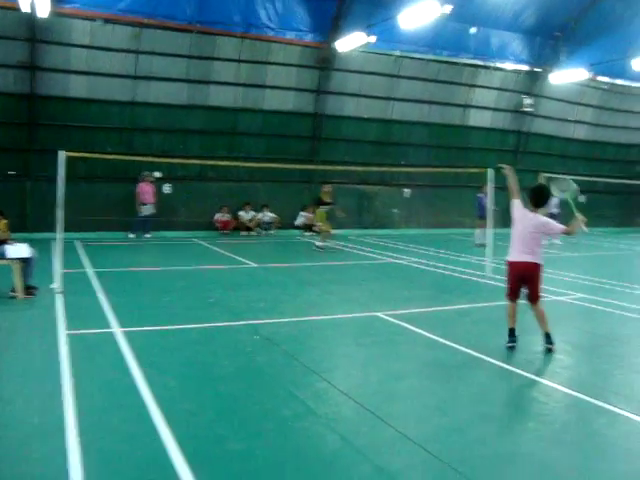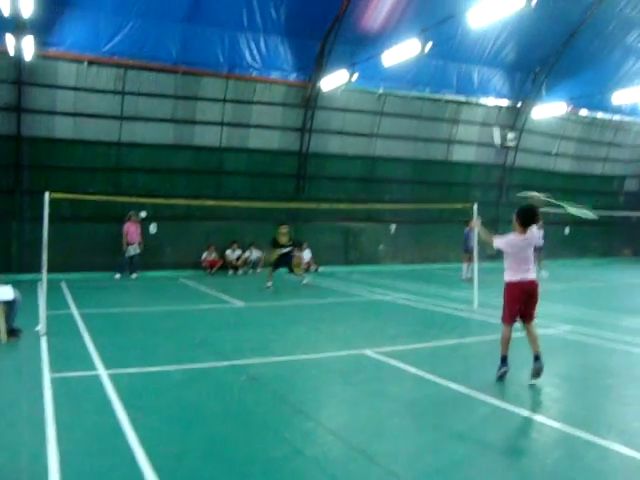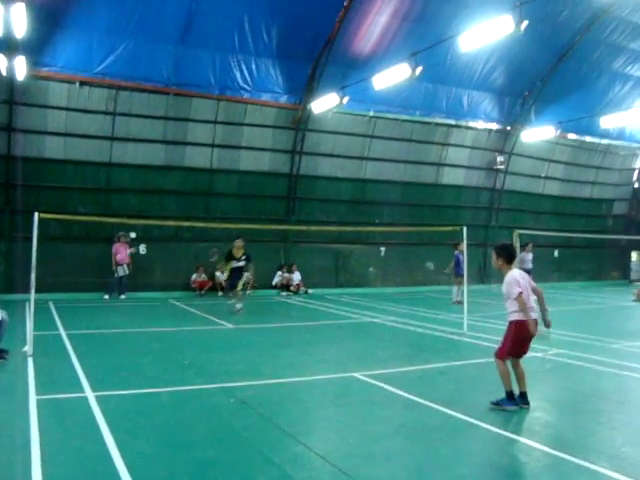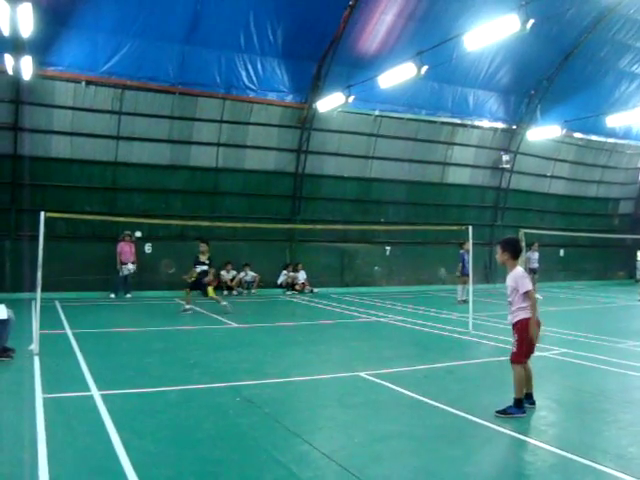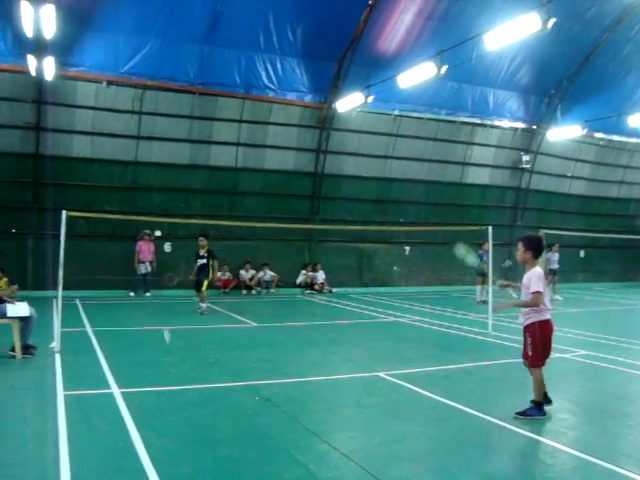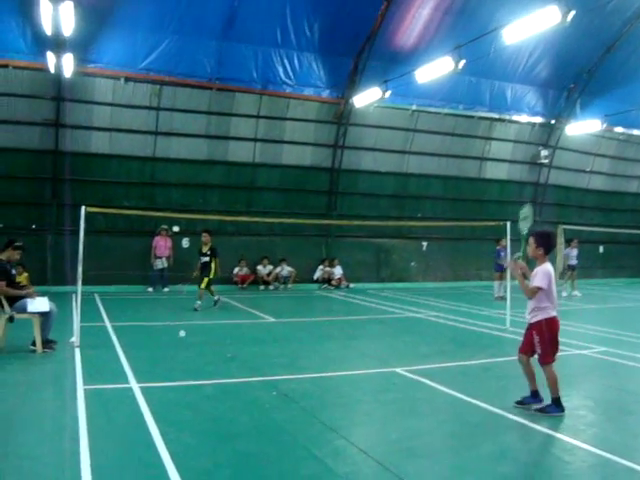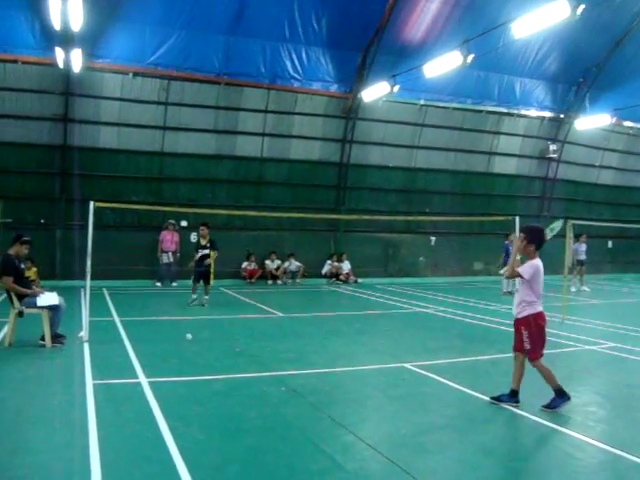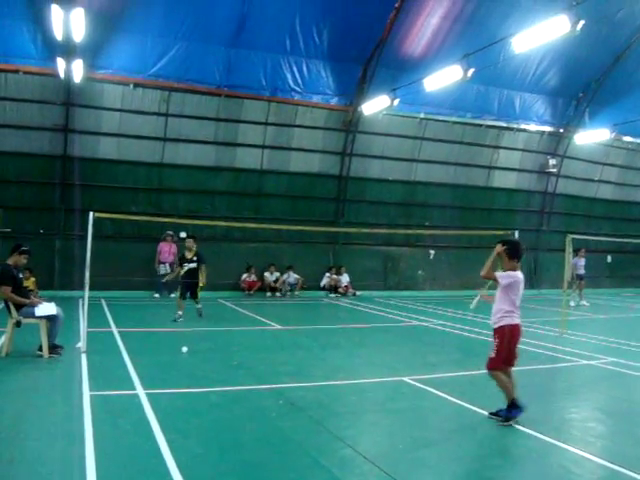
dt=0.3s
person 1, frame 1
left shoulder: (519, 213)
right shoulder: (545, 222)
left elbow: (514, 193)
right elbow: (569, 231)
left wrist: (509, 173)
right wrist: (579, 221)
left hip: (515, 263)
right hip: (533, 265)
left knee: (512, 300)
right knee: (535, 303)
left ankle: (511, 336)
right ankle: (548, 338)
person 1, frame 2
left shoulder: (509, 240)
right shoulder: (533, 236)
left elbow: (489, 239)
left wrist: (477, 226)
left hip: (514, 284)
right hip: (531, 283)
left knee: (508, 324)
right knee: (528, 323)
left ankle: (504, 362)
right ankle: (537, 359)
person 1, frame 3
left shoulder: (510, 279)
right shoulder: (520, 274)
left elbow: (522, 301)
right elbow: (539, 293)
left wrist: (530, 322)
right wrist: (545, 316)
left hip: (520, 323)
right hip: (527, 322)
left knee: (500, 357)
right knee: (515, 359)
left ankle: (510, 398)
right ankle: (523, 397)
person 1, frame 4
left shoulder: (518, 274)
right shoulder: (514, 274)
left elbow: (532, 298)
left wrist: (533, 323)
left hip: (524, 322)
right hip: (521, 321)
left knee: (516, 362)
right knee: (523, 361)
left ankle: (518, 406)
right ankle: (528, 398)
person 1, frame 5
left shoulder: (536, 274)
right shoulder: (531, 273)
left elbow: (535, 301)
left wrist: (510, 304)
right wrist: (511, 285)
left hip: (538, 324)
right hip: (532, 324)
left knee: (534, 365)
right knee: (530, 362)
left ankle: (539, 407)
right ankle: (543, 396)
person 1, frame 6
left shoulder: (544, 270)
right shoulder: (540, 269)
left elbow: (530, 294)
left wrist: (517, 274)
right wrist: (524, 271)
left hip: (544, 321)
right hip: (536, 321)
left knee: (546, 363)
right knee: (523, 356)
left ankle: (557, 404)
right ankle: (534, 395)
person 1, frame 7
left shoulder: (533, 265)
right shoulder: (530, 264)
left elbow: (509, 274)
right elbow: (514, 273)
left wrist: (515, 253)
right wrist: (516, 257)
left hip: (531, 317)
right hip: (524, 316)
left knee: (534, 360)
right knee: (519, 356)
left ankle: (560, 394)
right ankle: (513, 394)
person 1, frame 8
left shoulder: (513, 276)
right shoulder: (513, 276)
left elbow: (484, 274)
left wrist: (494, 254)
left hip: (507, 328)
right hip: (505, 327)
left knee: (493, 369)
right knee: (505, 370)
left ankle: (515, 405)
right ankle: (511, 408)
